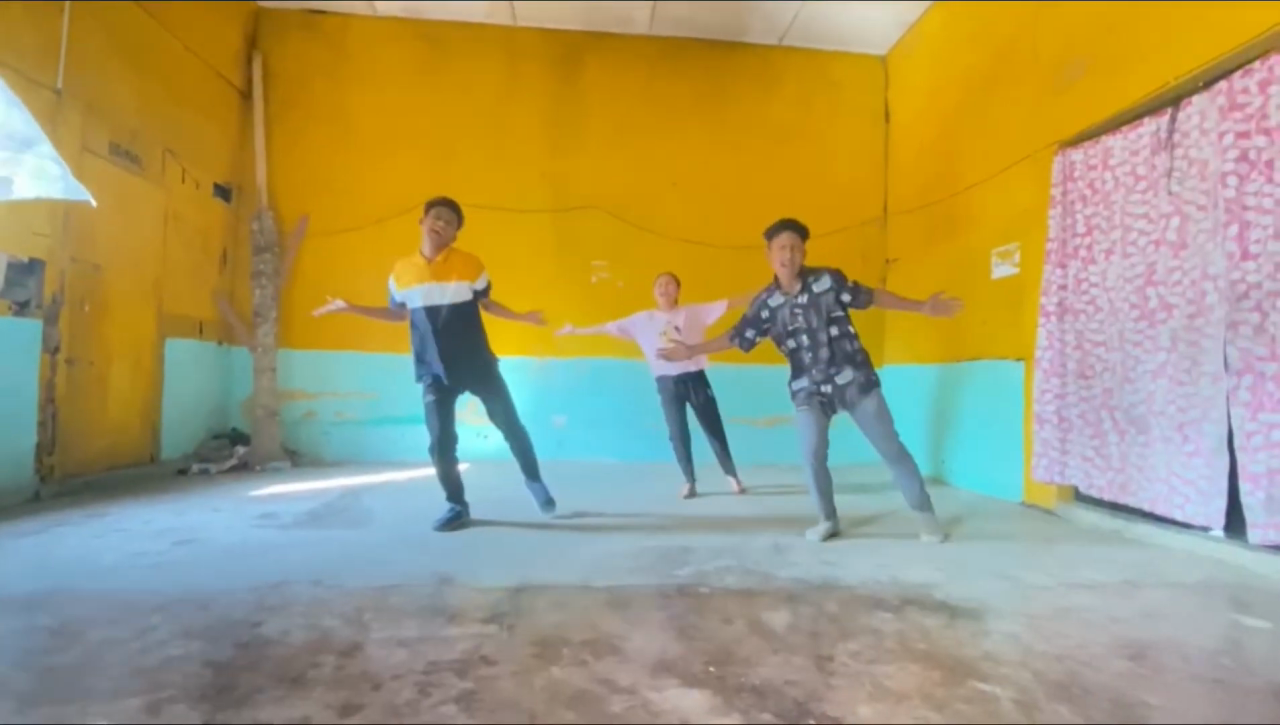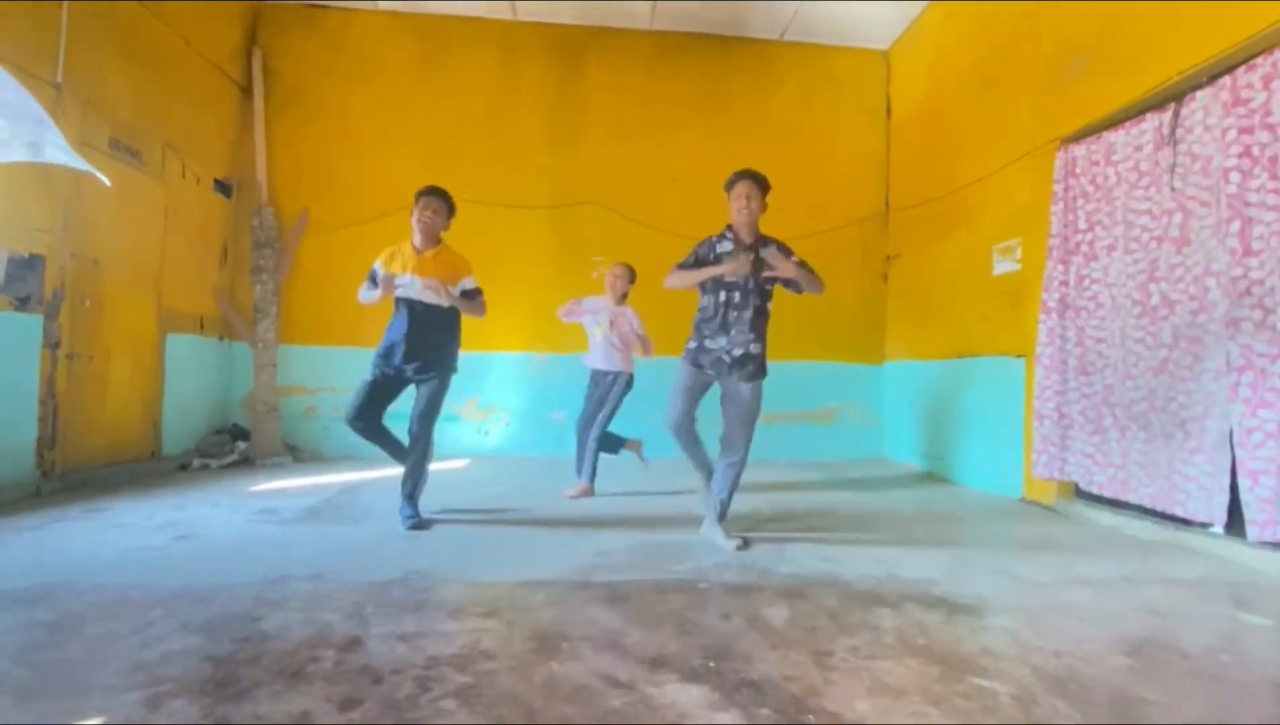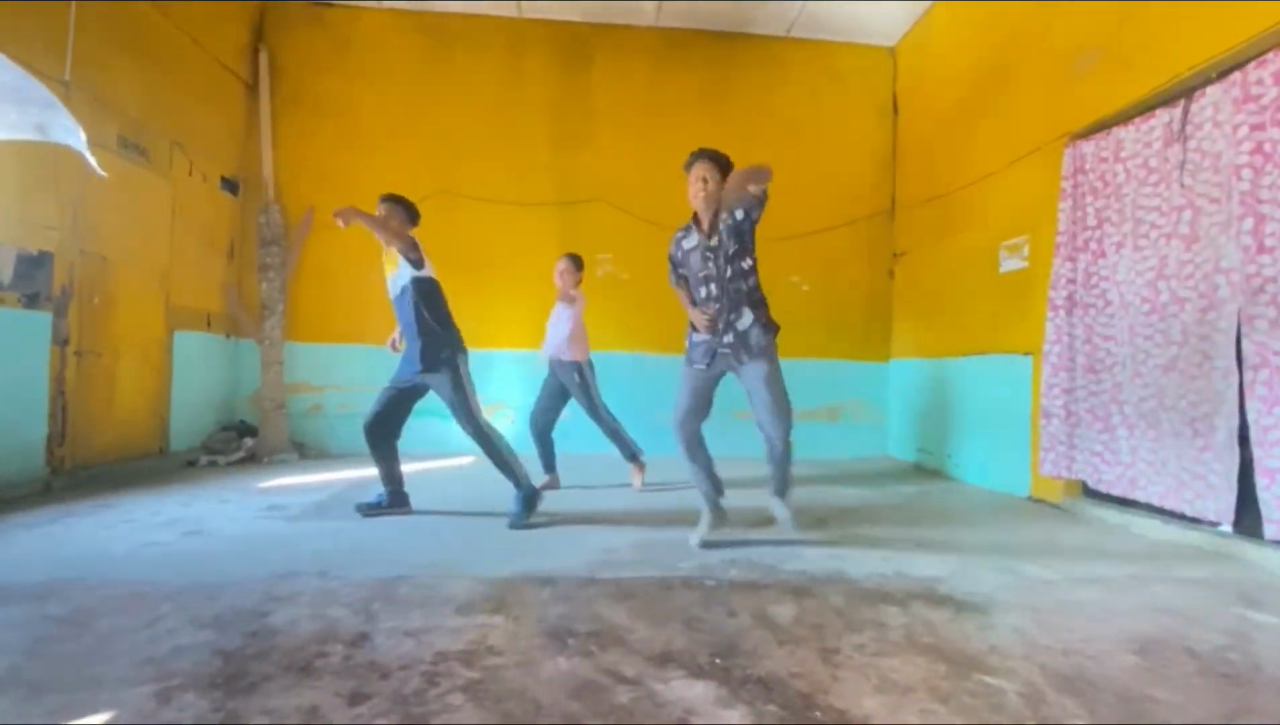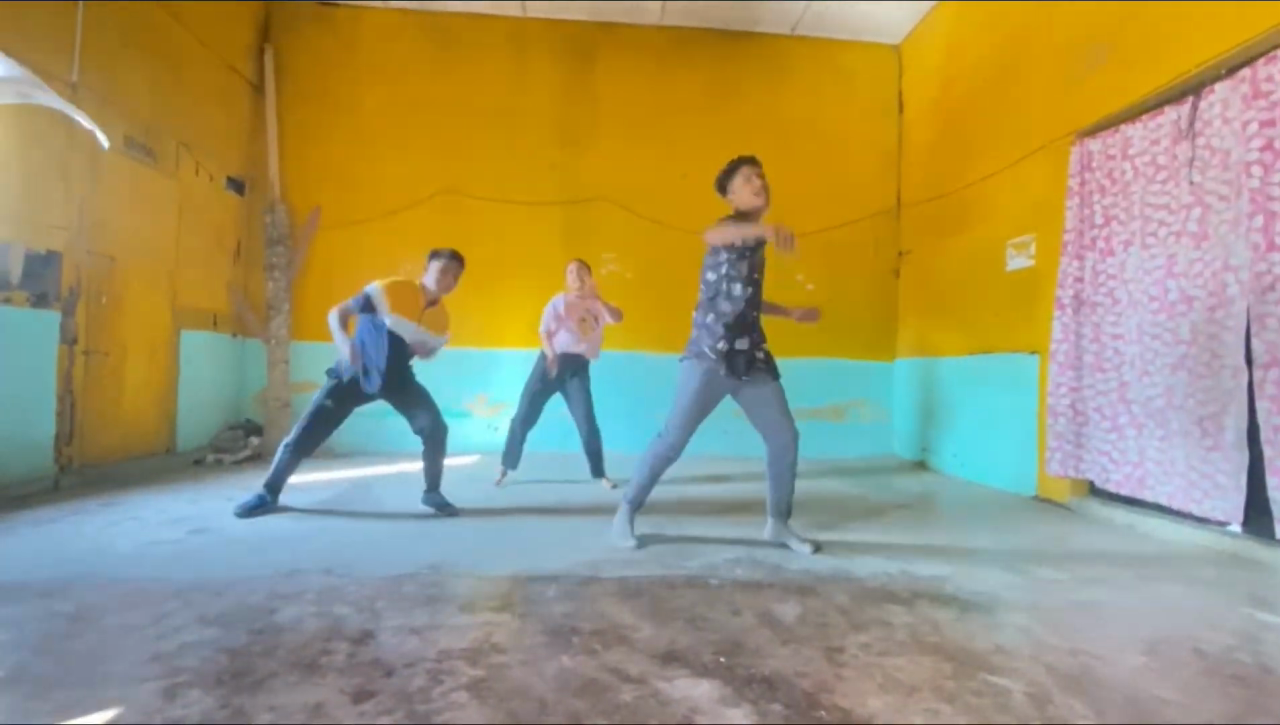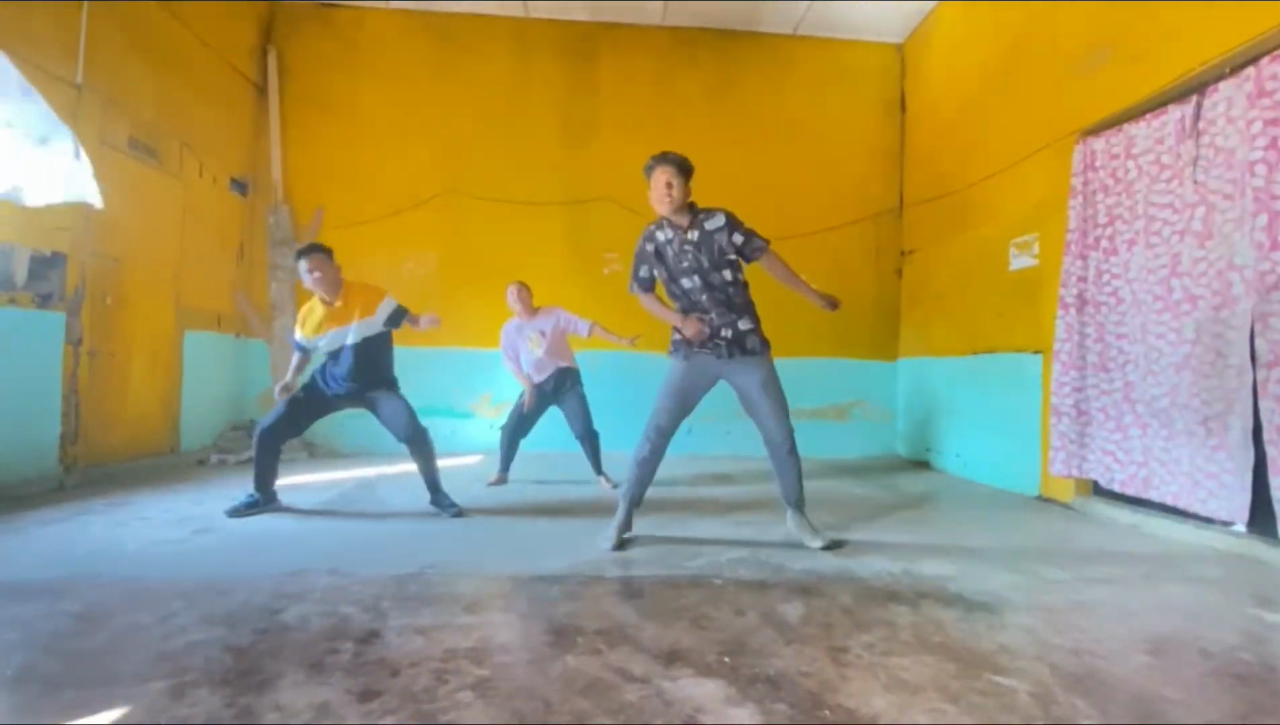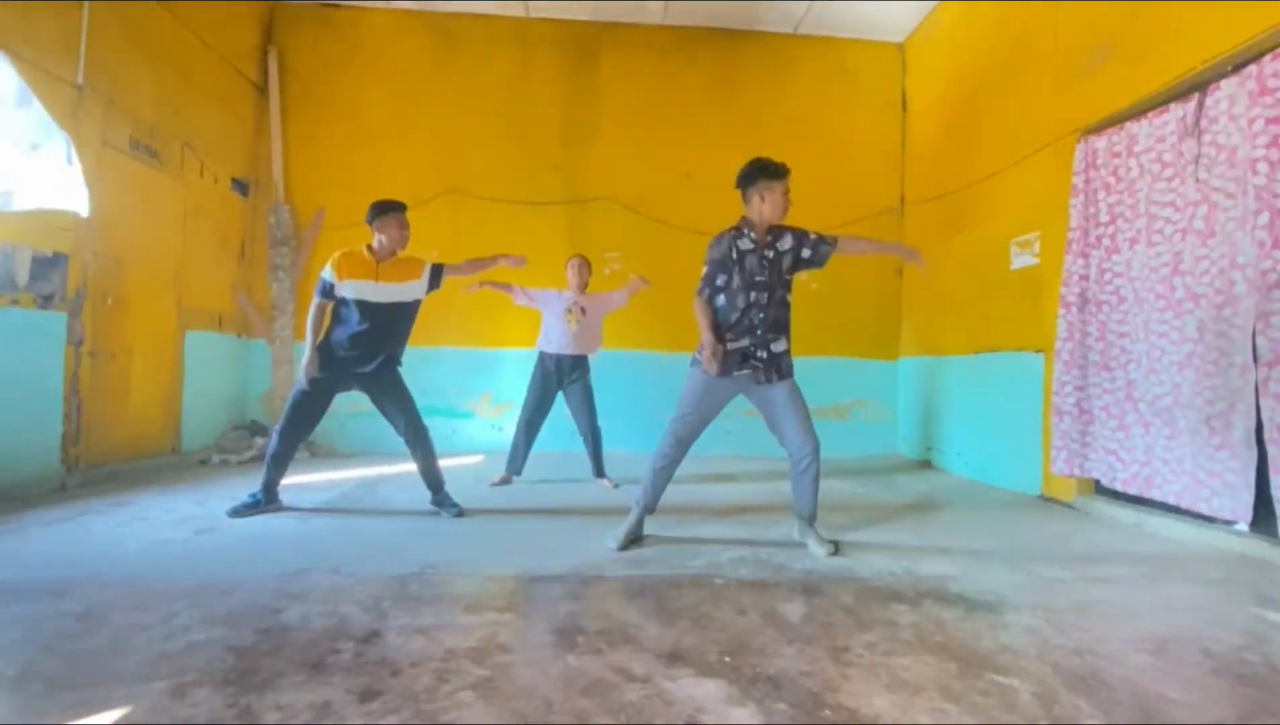
dt=0.7s
person 1, frame 1
left shoulder: (829, 281)
right shoulder: (765, 303)
left elbow: (871, 297)
right elbow: (737, 338)
left wrist: (923, 307)
right wrist: (692, 350)
left hip: (854, 379)
right hip: (810, 389)
left knee: (891, 448)
right knee: (813, 452)
left ankle: (924, 511)
right ankle: (827, 519)
person 1, frame 2
left shoulder: (776, 251)
right shoulder: (711, 247)
left elbow: (816, 289)
right elbow: (671, 280)
left wrist: (795, 272)
right wrist: (716, 270)
left hip: (747, 359)
right hip: (704, 349)
left knee: (736, 442)
right knee: (678, 418)
left ankle: (713, 520)
right ankle: (708, 475)
person 1, frame 3
left shoulder: (736, 218)
right shoulder: (681, 241)
left elbow: (761, 176)
left wrist: (742, 184)
right wrist: (691, 310)
left hip: (750, 338)
right hip: (704, 344)
left knee: (776, 425)
right knee: (685, 423)
left ankle: (780, 497)
right ankle: (712, 507)
person 1, frame 4
left shoulder: (752, 237)
right shoulder: (739, 229)
right elbow: (719, 235)
left wrist: (789, 312)
right wrist: (765, 230)
left hip: (752, 356)
right hip: (711, 356)
left knee: (785, 439)
right knee: (672, 440)
left ankle: (778, 523)
right ankle: (627, 513)
person 1, frame 5
left shoulder: (720, 221)
right shoulder: (652, 240)
left elbow: (763, 254)
right elbow: (642, 291)
left wrist: (812, 295)
right wrist: (679, 320)
left hip: (745, 346)
right hip: (693, 350)
left knee: (780, 435)
right knee: (657, 431)
left ankle: (796, 514)
right ankle: (625, 513)
person 1, frame 6
left shoulder: (789, 242)
right shoulder: (727, 244)
left elbow: (840, 245)
right elbow: (702, 299)
left wrist: (897, 249)
right wrist: (709, 344)
left hip: (770, 366)
right hip: (719, 364)
left knee: (806, 447)
right knee: (674, 441)
left ankle: (805, 525)
right ankle: (636, 519)
person 2, frame 1
left shoulder: (470, 265)
right shoulder: (402, 271)
left elbow: (487, 304)
right elbow: (397, 314)
left wrist: (521, 317)
right wrist: (351, 308)
left hip: (475, 363)
right hip: (434, 371)
left knee: (509, 424)
right knee: (440, 441)
left ankle: (533, 480)
right ankle: (457, 505)
person 2, frame 2
left shoulder: (455, 264)
right shoulder: (391, 257)
left elbow: (479, 309)
right elbow: (364, 294)
left wrist: (450, 296)
right wrist: (382, 292)
left hip: (435, 362)
right hip: (393, 355)
left knee: (420, 429)
right knee: (358, 415)
left ankle: (409, 503)
right ankle: (408, 457)
person 2, frame 3
left shoulder: (408, 253)
right shoulder: (394, 260)
left elbow: (397, 239)
left wrist: (358, 216)
left hip: (441, 357)
right hip: (414, 361)
left knee: (474, 425)
right knee: (376, 426)
left ankle: (525, 491)
right ankle: (395, 495)
person 2, frame 4
left shoulder: (438, 316)
right shoulder: (389, 291)
right elbow: (337, 314)
left wrist: (425, 347)
right wrist: (346, 342)
left hip: (397, 380)
right hip: (355, 376)
left knee: (435, 428)
right knee: (302, 437)
left ankle: (432, 492)
right ankle: (268, 493)
person 2, frame 5
left shoulder: (372, 297)
right shoulder: (307, 316)
left elbow: (408, 319)
right elbow: (301, 353)
left wrist: (425, 323)
right wrist: (290, 380)
left hip: (375, 386)
right hip: (328, 386)
left knee: (414, 432)
right knee: (267, 431)
left ankle: (437, 493)
right ankle: (264, 495)
person 2, frame 6
left shoulder: (417, 269)
right shoulder: (342, 262)
left elbow: (460, 269)
right elbow: (318, 305)
left wrist: (499, 261)
right wrist: (310, 349)
left hip: (380, 369)
right hip: (332, 362)
left knee: (414, 429)
right knee: (289, 428)
left ankle: (438, 493)
right ankle: (267, 493)
person 3, frame 1
left shoulder: (693, 313)
right shoulder: (643, 320)
left elbow: (725, 305)
right elbow: (611, 328)
right wrist: (576, 330)
left hip: (695, 378)
right hip: (667, 383)
left knee: (714, 430)
right knee: (678, 433)
left ankle: (732, 475)
right ankle: (690, 481)
person 3, frame 2
left shoulder: (628, 315)
right shoulder: (593, 303)
left elbow: (647, 352)
right elbow: (562, 314)
left wrist: (639, 339)
right wrist: (573, 309)
left hip: (618, 376)
right hip: (596, 374)
left knee: (591, 427)
right knee: (585, 428)
left ankle: (586, 484)
right ankle: (630, 445)
person 3, frame 3
left shoulder: (574, 298)
right shoulder: (563, 302)
left elbow: (570, 300)
left wrist: (562, 295)
left hip: (573, 366)
right hip: (556, 367)
left knee: (600, 416)
right knee: (538, 421)
left ankle: (636, 462)
right ankle: (552, 475)
person 3, frame 4
left shoulder: (597, 302)
right shoulder: (558, 301)
left elbow: (617, 318)
right elbow: (544, 331)
left wrist: (595, 296)
right wrist: (551, 353)
left hip: (578, 367)
right hip: (552, 363)
left knee: (587, 424)
right knee: (523, 417)
left ankle: (599, 473)
right ankle: (506, 467)
person 3, frame 5
left shoulder: (554, 315)
right shoulder: (509, 329)
left elbow: (587, 327)
right elbow: (511, 363)
left wrist: (620, 340)
right wrist: (526, 385)
left hip: (566, 380)
right hip: (537, 386)
left knee: (584, 431)
right knee: (511, 428)
left ankle: (599, 473)
right ankle: (502, 473)
person 3, frame 6
left shoulder: (598, 301)
right shoulder: (550, 296)
left elbow: (628, 293)
right elbow: (514, 290)
left wrist: (638, 282)
right wrist: (484, 283)
left hip: (577, 365)
right hip: (548, 363)
left knee: (588, 424)
right knee: (528, 420)
left ankle: (600, 473)
right ankle: (510, 472)
